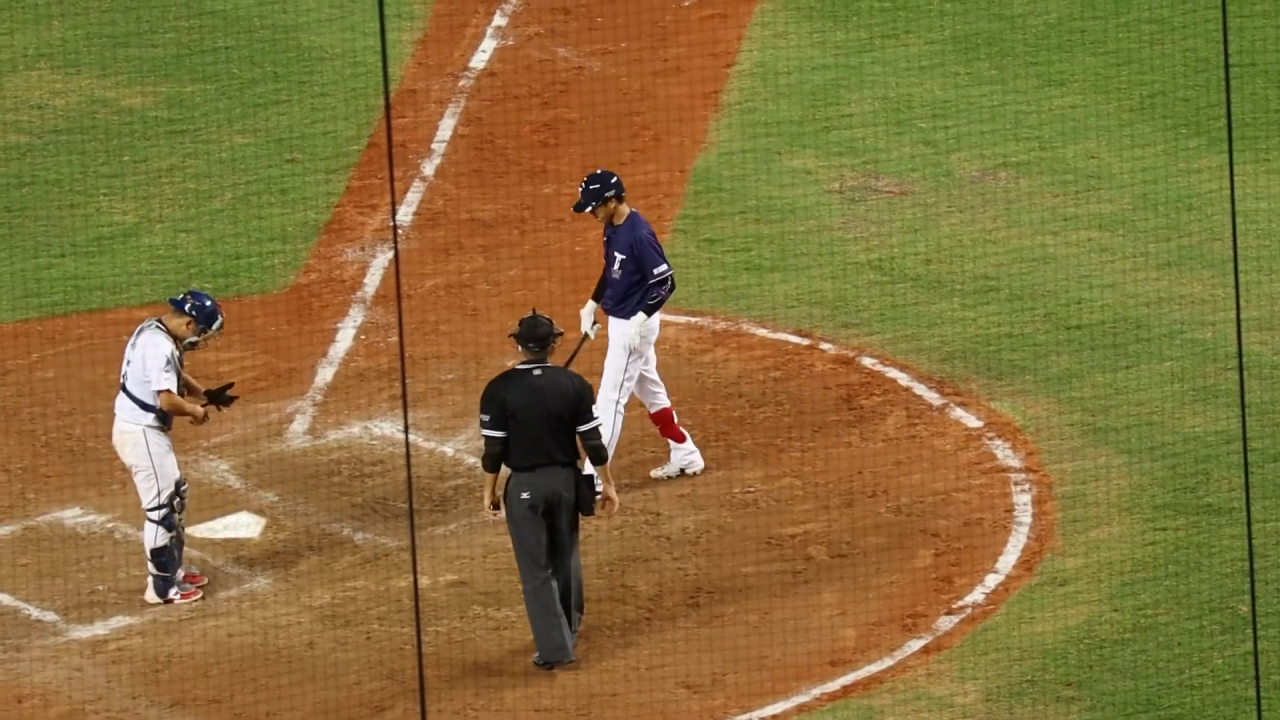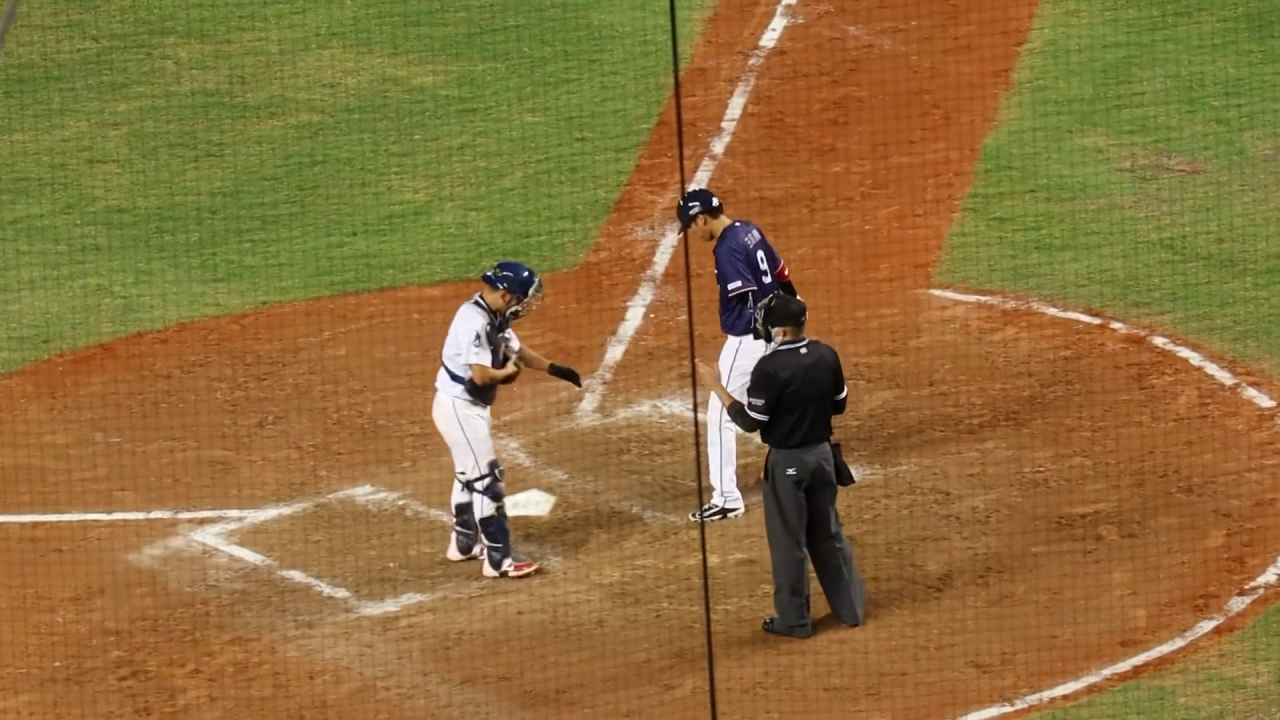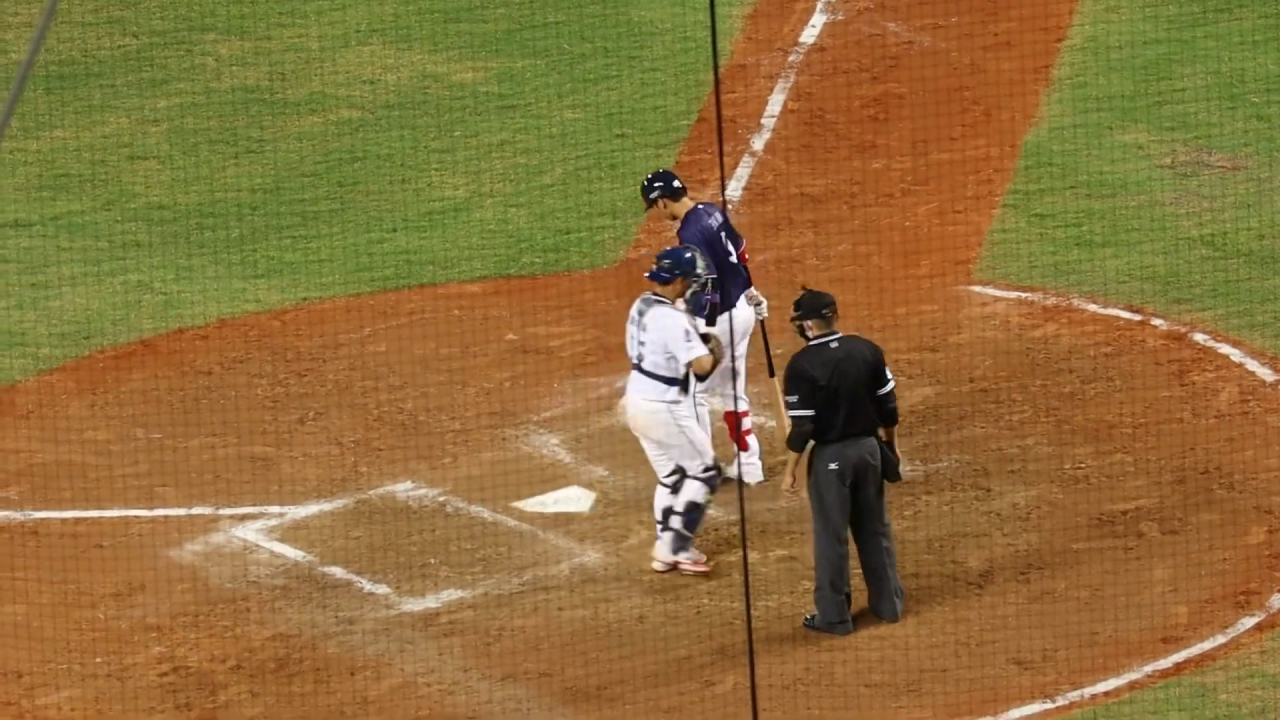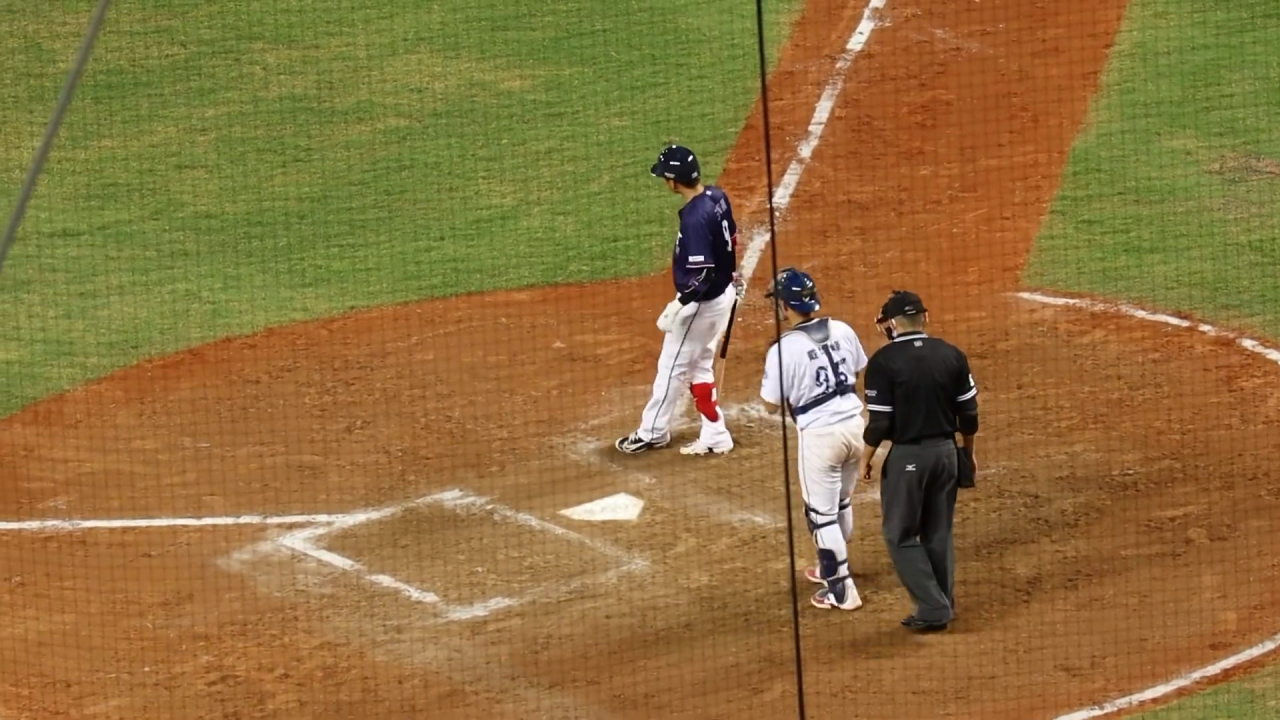
dt=1s
person 1, frame 1
left shoulder: (500, 388)
right shoulder: (574, 384)
left elbow: (494, 449)
right elbow: (593, 441)
left wrist: (489, 491)
right wrist: (607, 484)
left hip: (525, 485)
right hip: (565, 479)
left knee: (535, 568)
right knee: (566, 559)
left ankle: (555, 646)
right ankle: (567, 631)
person 1, frame 2
left shoulder: (770, 368)
right shoulder: (827, 356)
left elbow: (751, 421)
right elbow: (838, 405)
left wrist: (717, 388)
left hip: (788, 461)
right hip: (823, 454)
left knee: (788, 541)
right knee: (828, 533)
left ankle: (794, 619)
right ankle: (850, 607)
person 1, frame 3
left shoulder: (802, 365)
right shoulder: (868, 350)
left elbow: (802, 427)
right elbow: (888, 405)
left wrist: (790, 471)
right wrist: (891, 444)
left hip: (831, 456)
right hip: (869, 448)
left knee: (830, 537)
right knee: (875, 529)
left ankle: (834, 615)
right ankle: (888, 602)
person 1, frame 4
left shoulder: (883, 361)
right shoulder: (952, 355)
left elbow: (879, 422)
right elbow: (969, 413)
left wrist: (865, 460)
right wrist: (968, 452)
left hip: (907, 456)
right hip: (946, 452)
left knee: (901, 535)
right knee: (939, 534)
left ankle: (932, 606)
right ankle: (941, 608)
person 2, frame 1
left shoulder: (153, 330)
right shoulder: (161, 345)
left elbow: (175, 376)
right elbow: (168, 401)
left wrist: (206, 395)
right wrist: (195, 411)
left hip: (145, 428)
right hip: (142, 432)
left knee: (174, 495)
right knee: (161, 507)
left ankle: (173, 568)
right ankle: (161, 585)
person 2, frame 2
left shoulder: (492, 315)
right shoulder: (474, 320)
left elbow: (516, 349)
right elbow: (481, 374)
left wrist: (554, 369)
right wrist: (506, 372)
left hip: (471, 405)
right hip: (459, 406)
left knee: (470, 475)
right knee: (487, 477)
left ankle: (464, 541)
right ankle: (498, 558)
person 2, frame 3
left shoulder: (640, 306)
right shoulder: (673, 318)
right elbow: (702, 366)
left wrist: (697, 344)
right wrist: (714, 350)
left hip: (639, 401)
right hip: (663, 408)
left knee: (671, 477)
right knee: (705, 472)
left ankle: (667, 550)
right ankle: (672, 544)
person 2, frame 4
left shoulder: (783, 349)
right shoulder: (842, 330)
left elbow: (772, 403)
right elbow: (860, 367)
left wrist: (794, 386)
left hip: (819, 436)
right hip: (854, 426)
left knee: (822, 513)
right knee: (841, 504)
left ankle: (842, 591)
right ankle: (831, 568)
person 3, frame 1
left shoulder: (639, 233)
right shoulder: (612, 227)
left elbow: (665, 283)
left wrist: (639, 321)
right wrist: (592, 305)
left hip: (634, 325)
right hip: (620, 322)
left knee: (610, 400)
right knee: (650, 392)
right ankle: (686, 457)
person 3, frame 2
left shoulder: (727, 248)
right shoulder: (748, 230)
left elbow: (748, 299)
right elbow: (778, 269)
left wrist: (759, 345)
right wrist: (794, 302)
left hip: (748, 339)
left knee: (720, 415)
left ankle: (726, 498)
person 3, frame 3
left shoulder: (691, 232)
right shoulder: (713, 211)
left elbow: (707, 287)
right elbow: (740, 255)
left wrist: (707, 333)
right wrist: (751, 293)
left hip: (720, 319)
right hip: (741, 310)
left knee: (695, 391)
right knee: (732, 391)
right ankle: (749, 463)
person 3, frame 4
left shoulder: (695, 218)
right shoulder: (717, 196)
left elbow: (701, 274)
right elbow: (730, 240)
left wrist: (676, 307)
right wrist: (732, 275)
left hip: (702, 301)
right hip: (721, 294)
left knee: (672, 368)
right knee: (698, 365)
left ankle: (652, 433)
right ankle: (715, 435)
